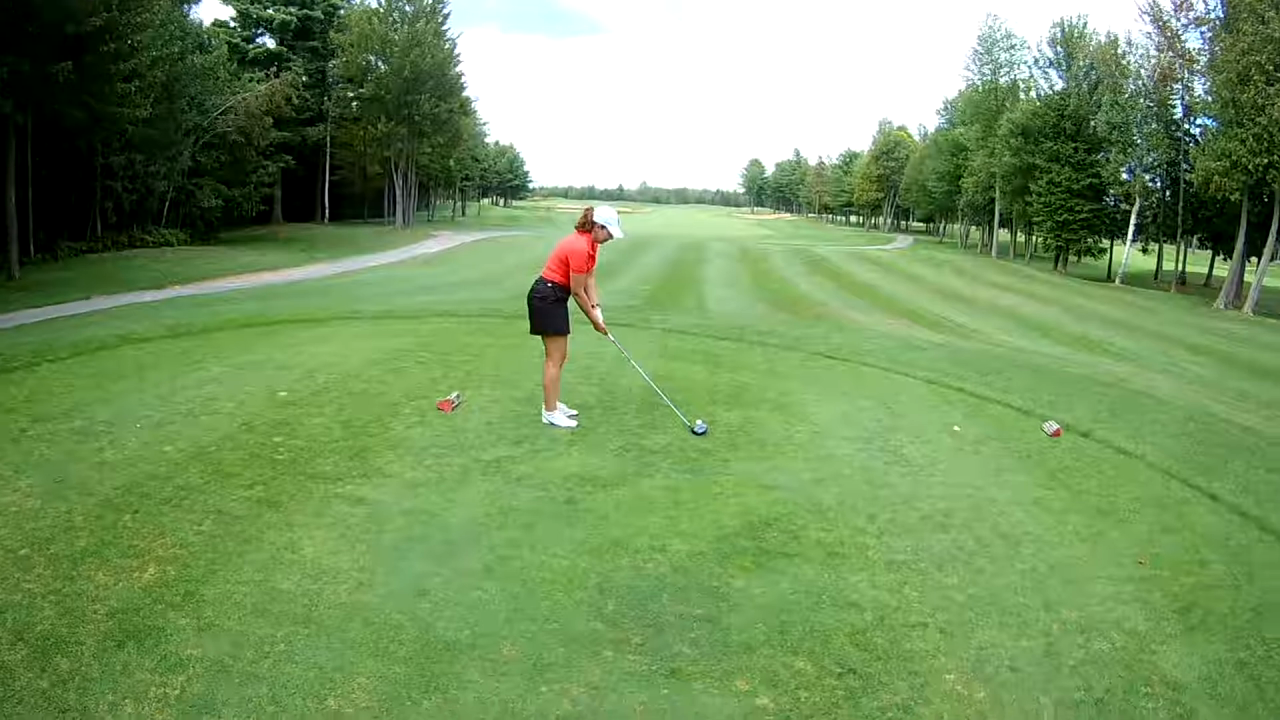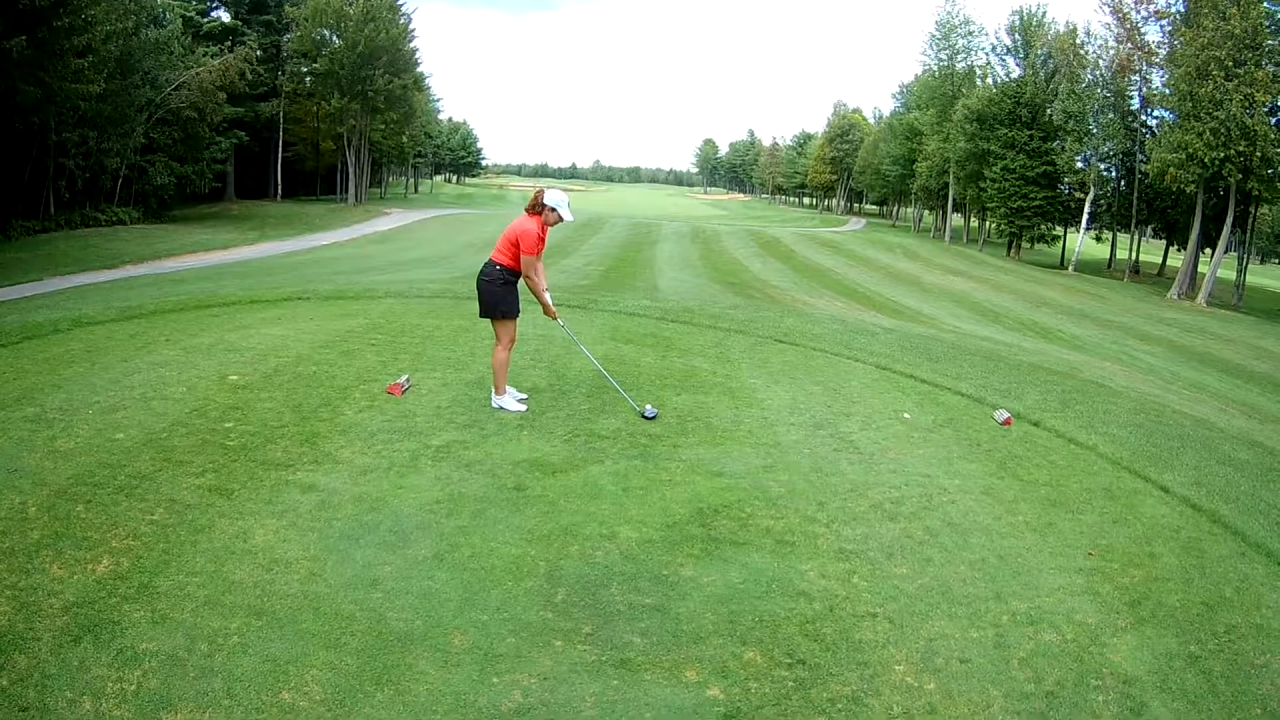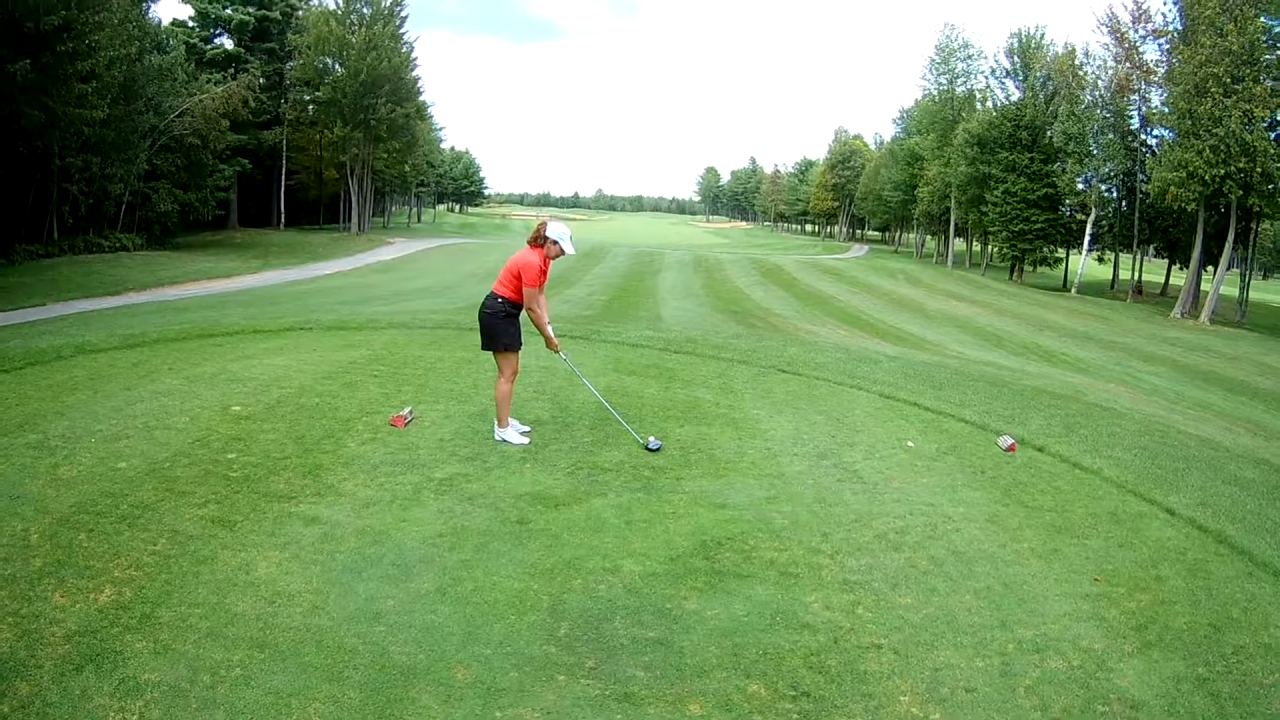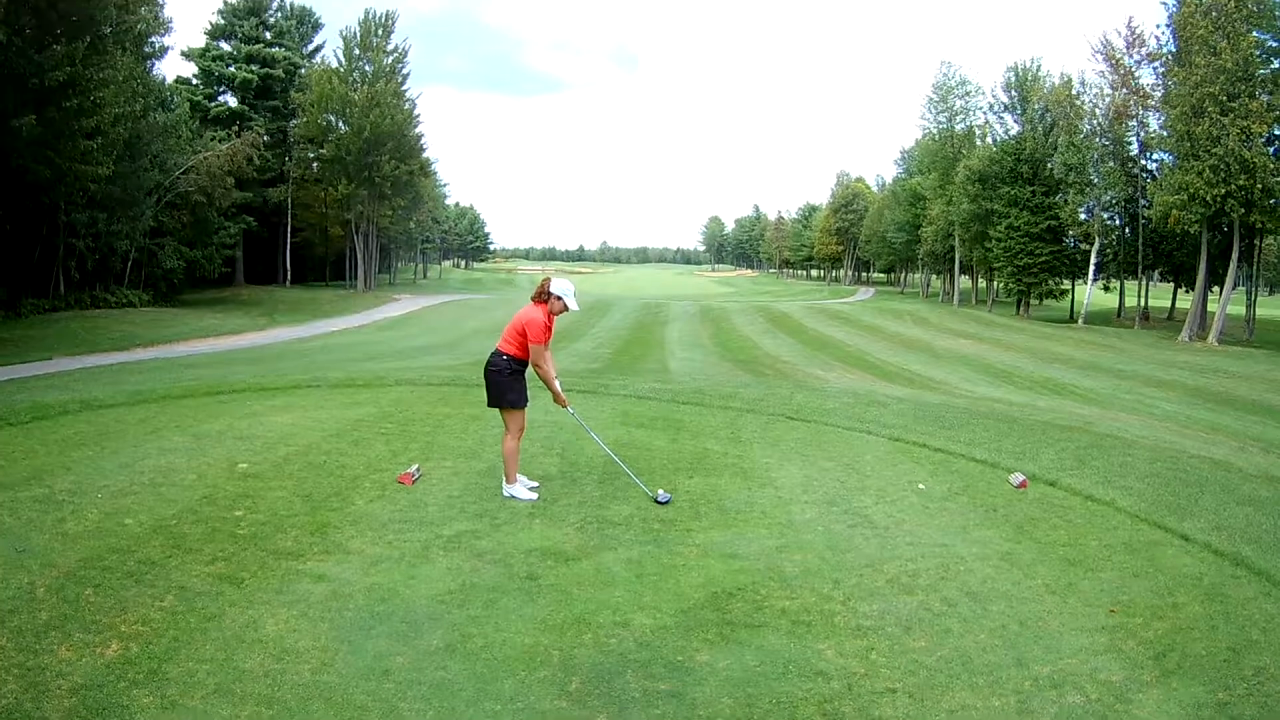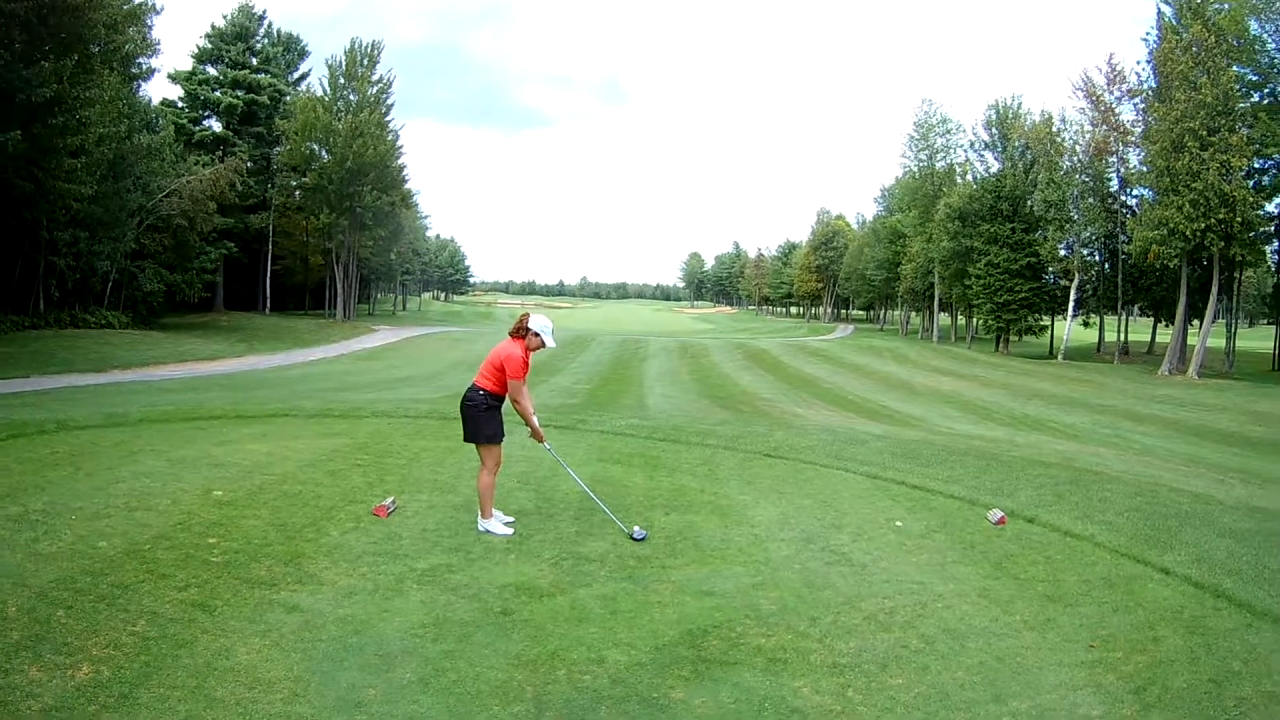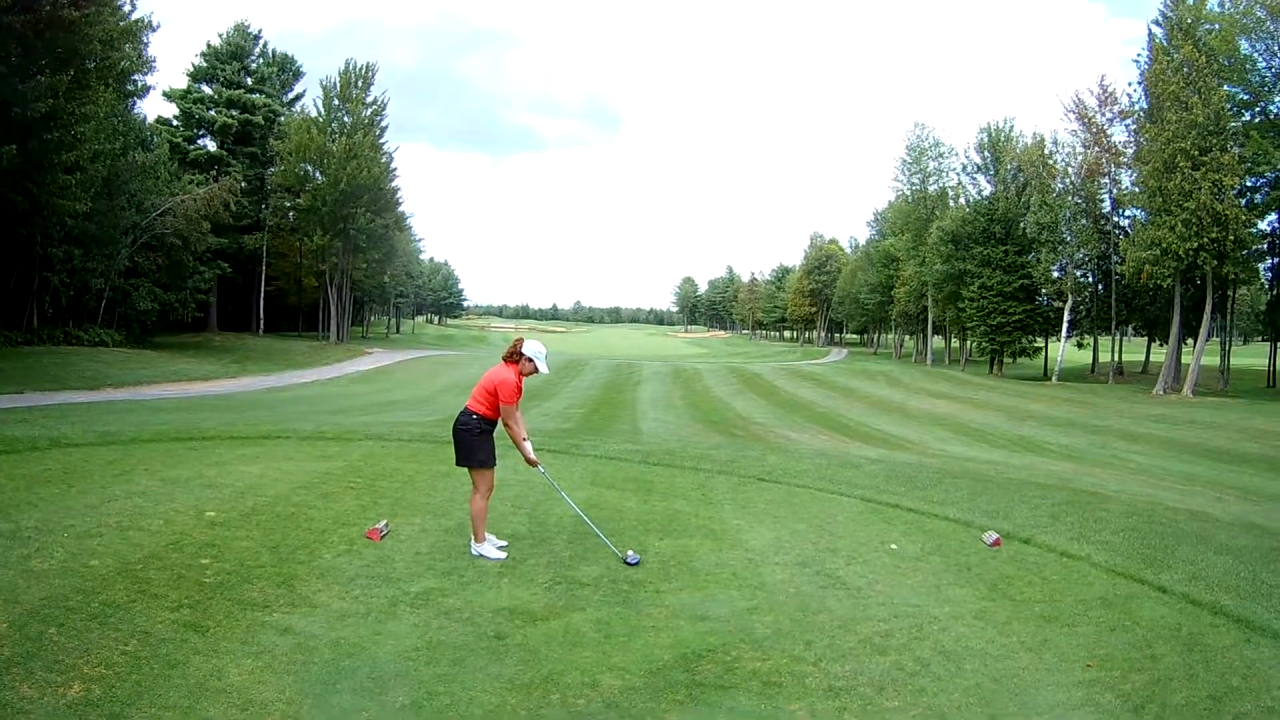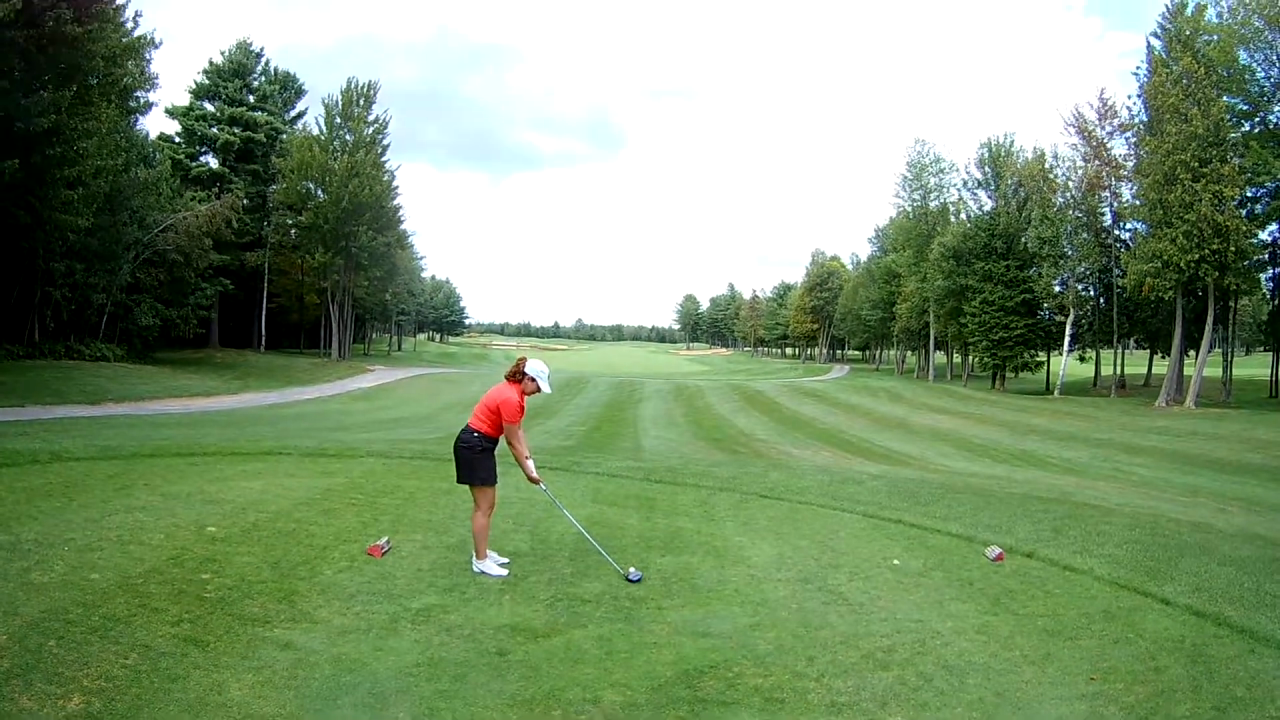
dt=0.2s
person 1, frame 1
left shoulder: (590, 243)
right shoulder: (579, 248)
left elbow: (590, 278)
right elbow: (577, 291)
left wrist: (597, 309)
right wrist: (594, 320)
left hip: (555, 297)
right hip: (547, 297)
left knee: (558, 356)
right knee: (555, 358)
left ankle: (552, 404)
right ankle: (550, 412)
person 1, frame 2
left shoulder: (540, 225)
right shoulder: (529, 230)
left elbow: (538, 262)
right elbow: (528, 274)
left wrist: (546, 293)
right wrist: (545, 304)
left hip: (505, 279)
right hip: (496, 280)
left knee: (507, 339)
right knee: (505, 341)
left ankle: (501, 388)
right ankle: (499, 396)
person 1, frame 3
left shoulder: (542, 258)
right shoulder: (532, 262)
left elbow: (540, 295)
right elbow: (531, 307)
left wrist: (548, 326)
right wrist: (548, 338)
left hip: (507, 312)
right hip: (498, 312)
left knee: (510, 372)
right knee: (508, 373)
left ankle: (504, 420)
right ankle: (502, 429)
person 1, frame 4
left shoulder: (546, 314)
right shoulder: (536, 319)
left elbow: (546, 351)
right elbow: (538, 363)
left wrist: (556, 382)
right wrist: (556, 393)
left hip: (513, 368)
right hip: (503, 369)
left knee: (516, 428)
right knee: (514, 430)
left ankle: (512, 477)
right ankle: (510, 485)
person 1, frame 5
left shoulder: (522, 349)
right shoulder: (514, 354)
left elbow: (522, 386)
right elbow: (516, 399)
left wrist: (533, 417)
right wrist: (534, 428)
left hip: (489, 403)
right hip: (480, 404)
left knee: (493, 463)
right knee: (490, 465)
left ankle: (488, 511)
right ankle: (486, 520)
person 1, frame 6
left shoulder: (514, 373)
right shoulder: (507, 379)
left elbow: (516, 411)
right elbow: (508, 423)
left wrist: (527, 441)
right wrist: (525, 454)
left hip: (480, 427)
right hip: (472, 428)
left knee: (485, 487)
right knee: (483, 489)
left ankle: (481, 535)
right ankle: (479, 544)
person 1, frame 7
left shoulder: (515, 391)
right shoulder: (510, 399)
left elbow: (518, 430)
right elbow: (512, 443)
left wrist: (529, 460)
right wrist: (528, 473)
left hip: (480, 445)
right hip: (474, 446)
left knee: (486, 504)
right knee: (484, 506)
left ankle: (482, 552)
right ankle: (480, 561)
